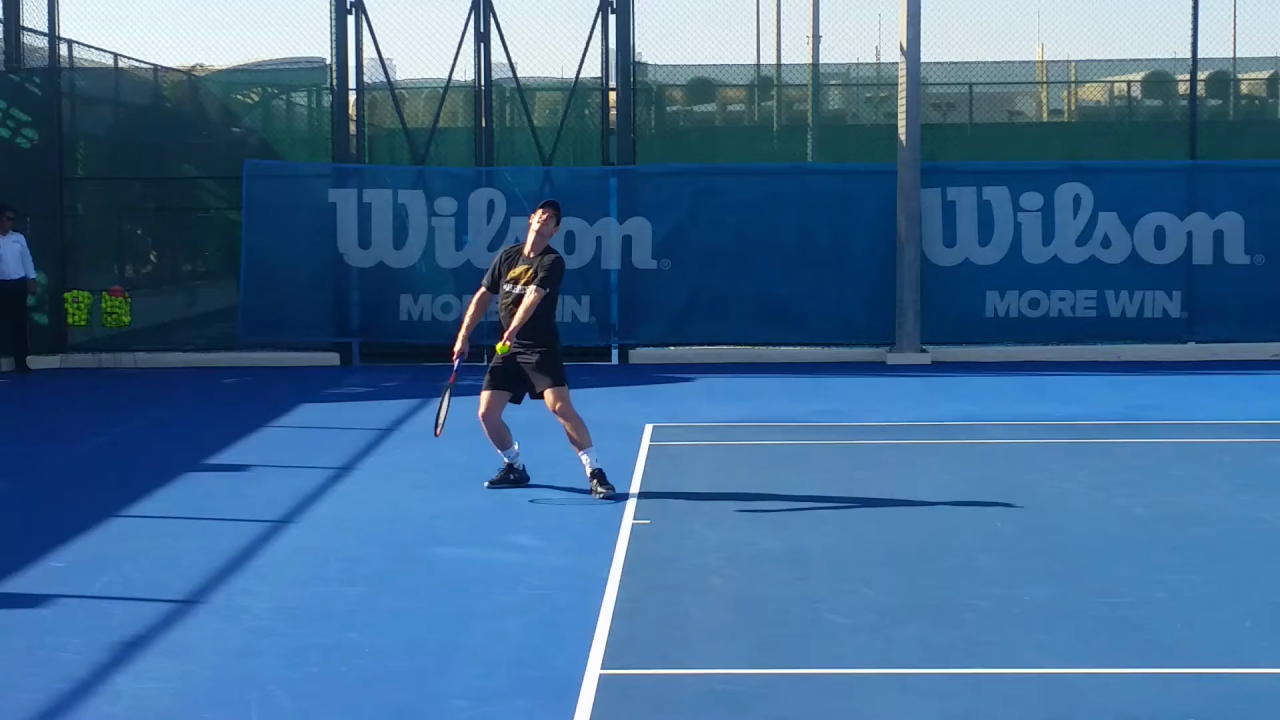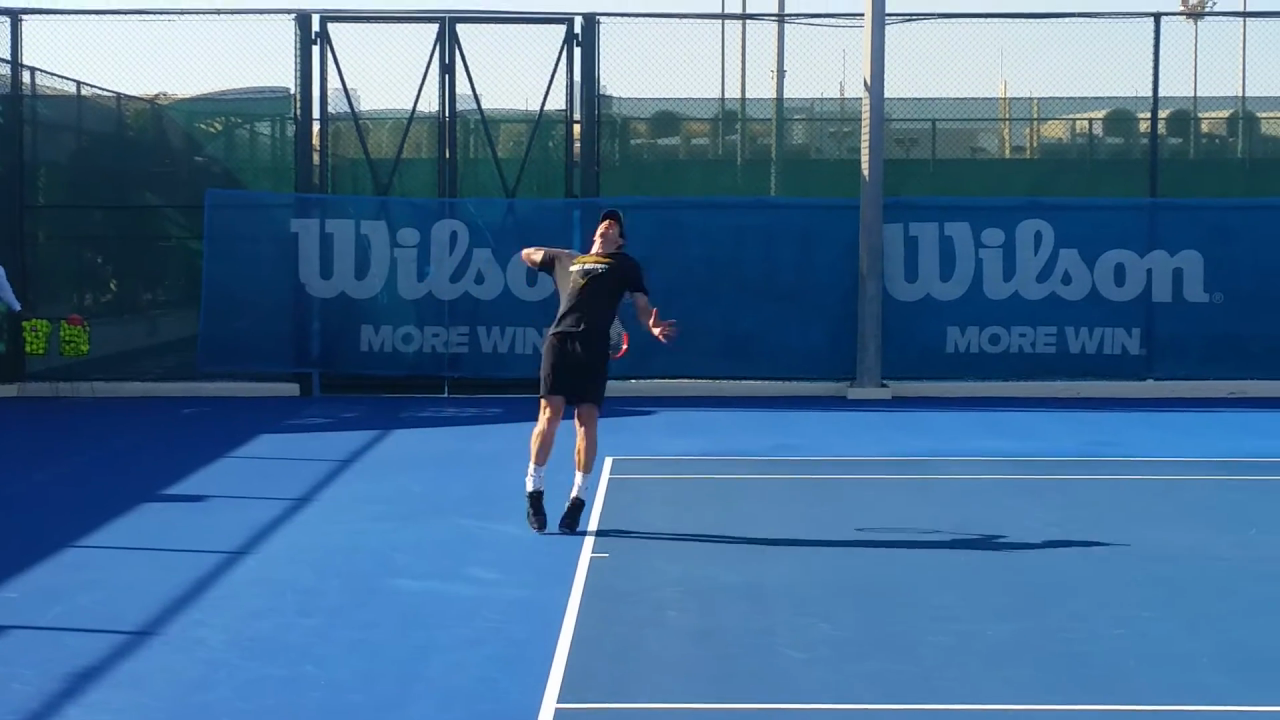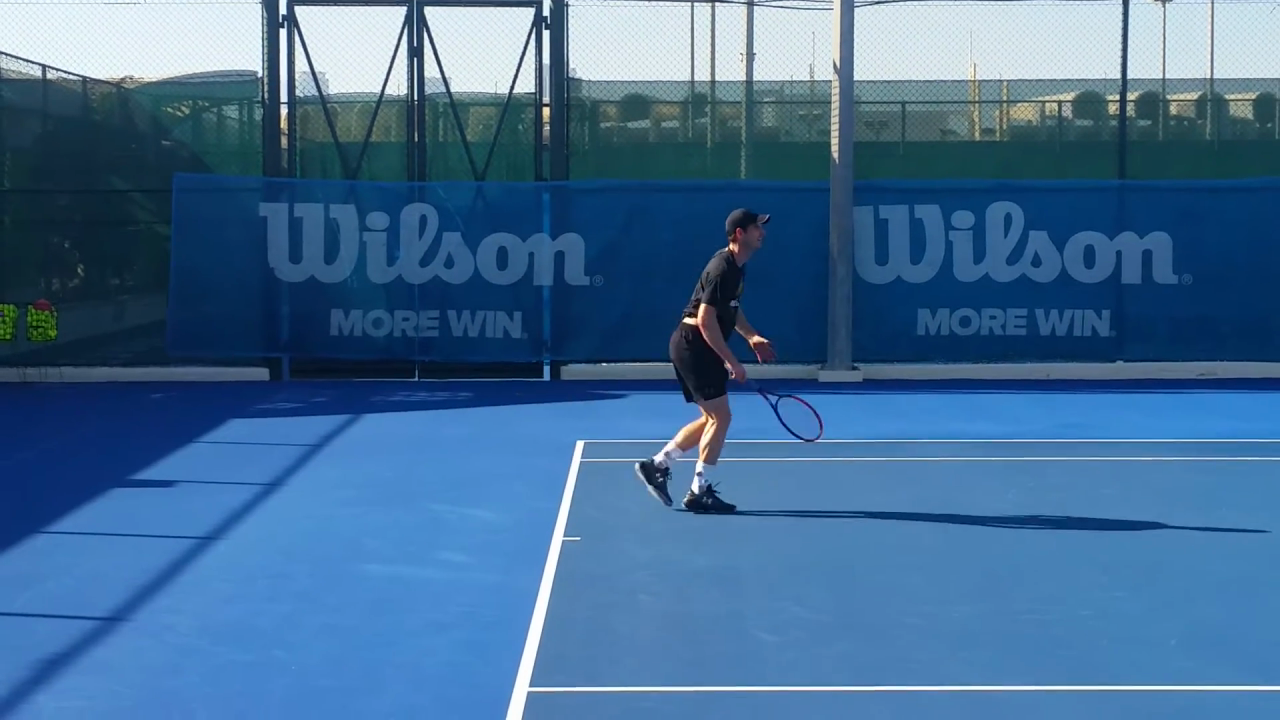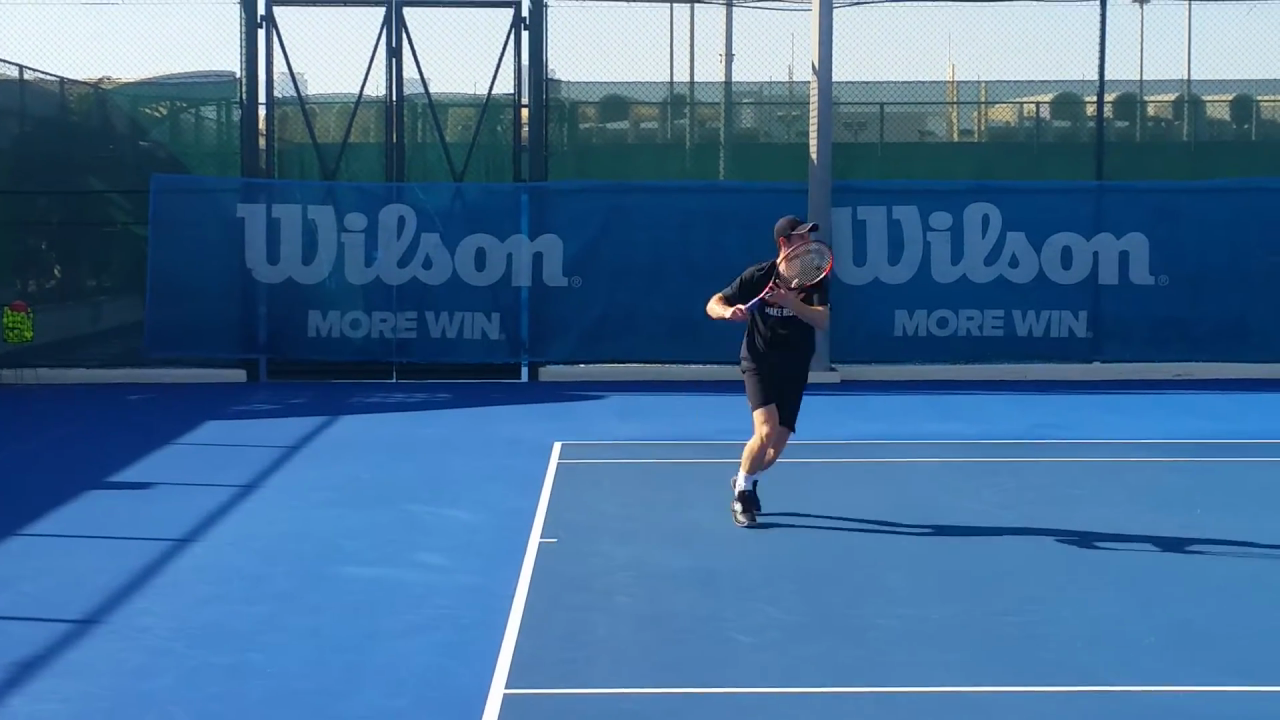
dt=1s
person 1, frame 1
left shoulder: (553, 262)
right shoulder: (506, 256)
left elbow: (533, 297)
right elbow: (483, 296)
left wrist: (512, 329)
right wrist: (464, 336)
left hip: (542, 350)
right hip: (509, 350)
left knee: (561, 408)
right knee: (487, 412)
left ankle: (595, 473)
right ankle: (515, 468)
person 1, frame 2
left shoulder: (623, 265)
right shoulder: (566, 259)
left elbow: (643, 306)
right elbow: (528, 256)
left wrist: (654, 326)
right wrist: (539, 255)
left hip: (594, 351)
right hip: (563, 343)
left knee: (588, 425)
right knee: (549, 417)
left ankle: (576, 502)
right ankle: (534, 492)
person 1, frame 3
left shoulder: (736, 265)
right shoulder: (724, 268)
right elbow: (705, 318)
left wrist: (753, 337)
right wrist: (730, 360)
left hip: (705, 350)
right hip: (694, 347)
left knee: (711, 419)
right knee: (722, 418)
left ankle: (657, 464)
right ankle: (699, 493)
person 1, frame 4
left shoulder: (816, 277)
right shoulder: (757, 276)
left elbow: (823, 321)
right elbow: (713, 305)
left wrist: (796, 305)
right wrist: (729, 311)
left hip: (794, 371)
right hip: (759, 365)
left knee: (776, 445)
right knee: (766, 430)
left ankle: (745, 480)
right ankle: (743, 495)
